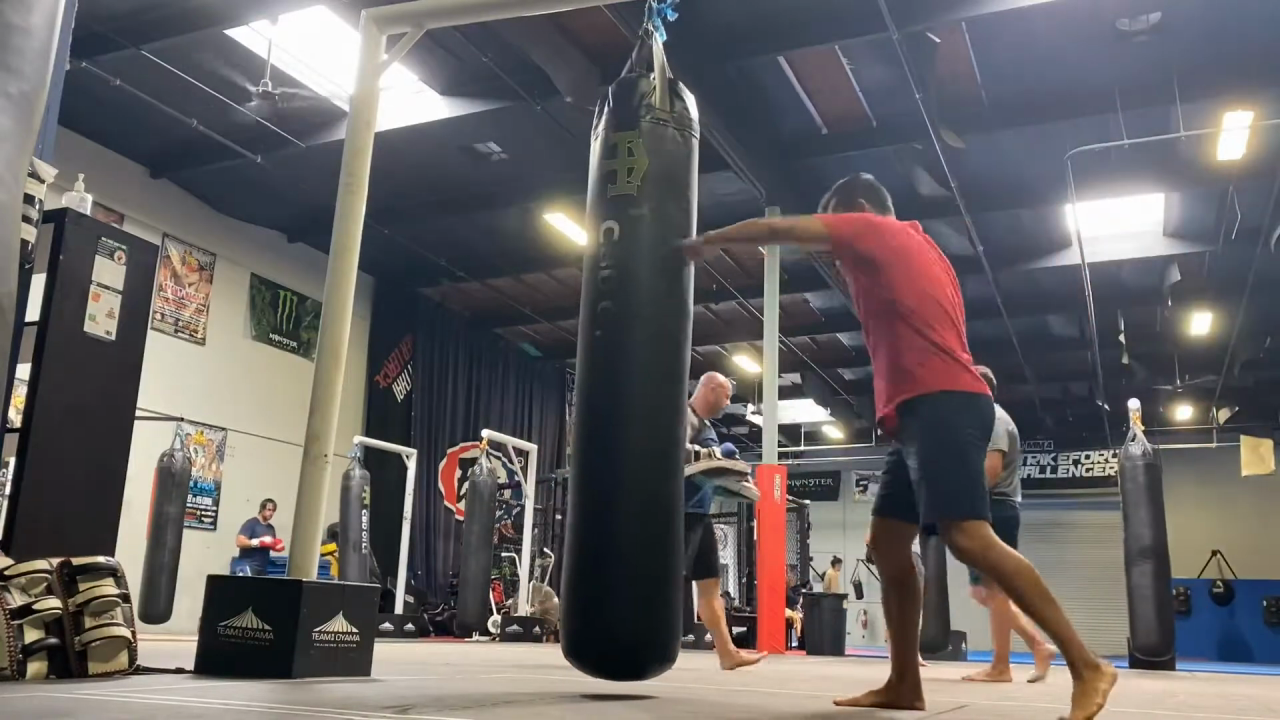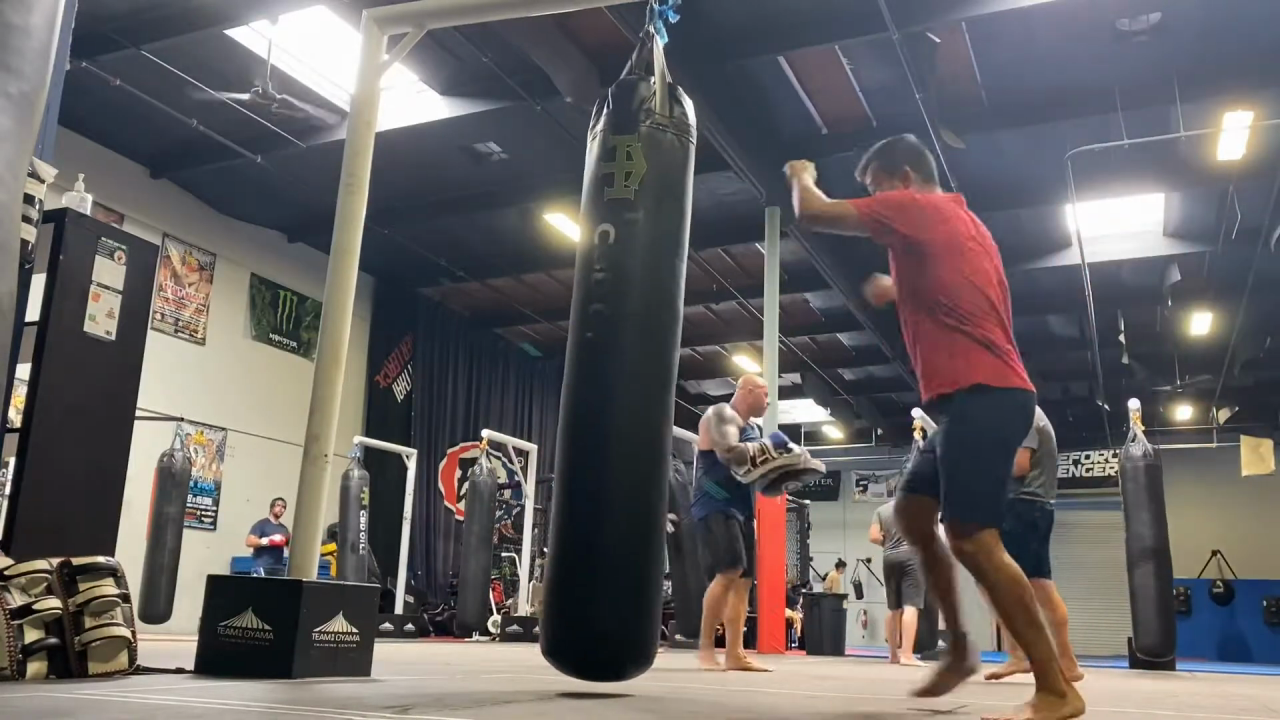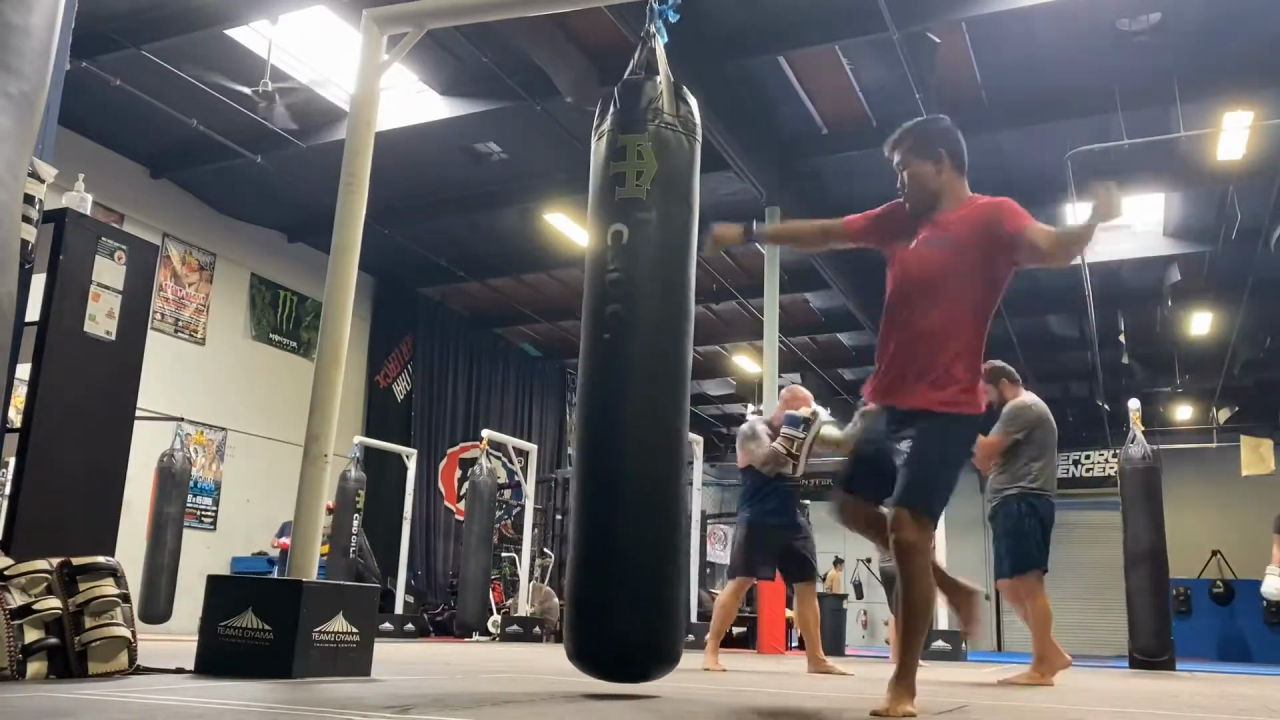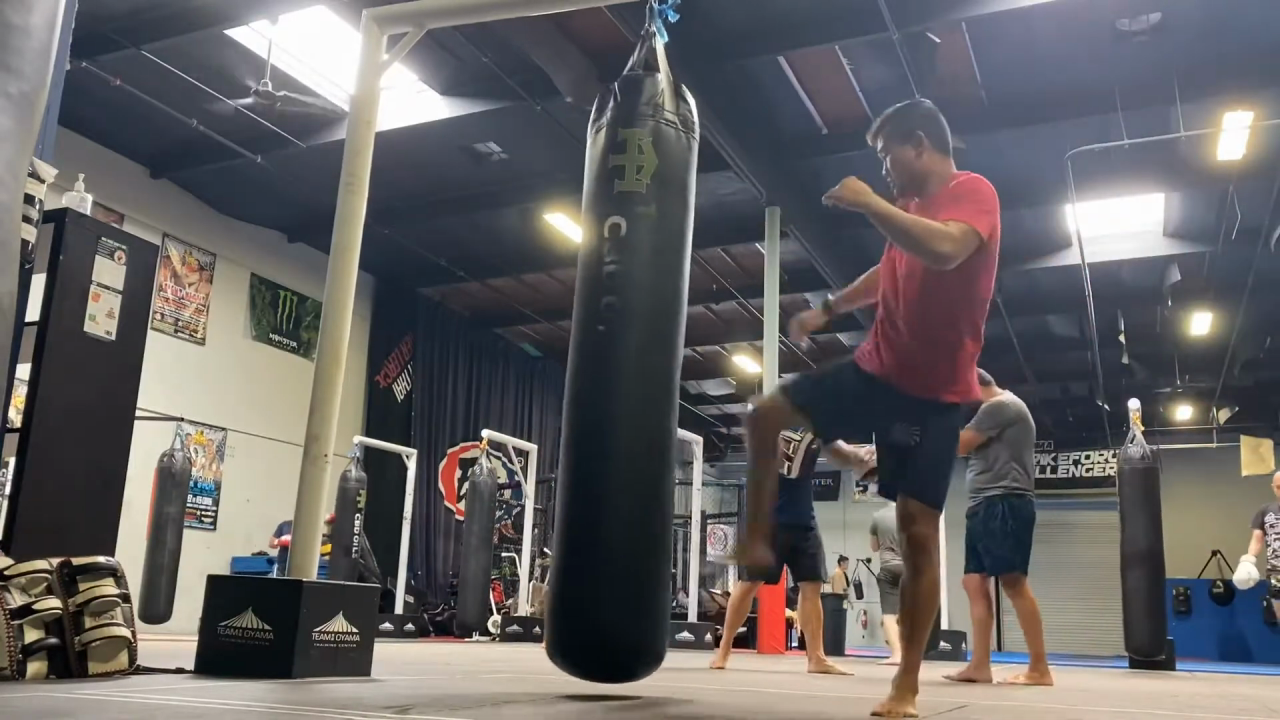
dt=0.5s
person 1, frame 1
left shoulder: (873, 230)
right shoulder: (909, 253)
left elbow: (777, 229)
left wrist: (706, 240)
right wrist: (856, 284)
left hip: (942, 403)
right hip: (922, 413)
left knee: (971, 538)
right knee: (888, 543)
left ankle: (1086, 667)
person 1, frame 2
left shoulder: (916, 209)
right shoulder: (959, 221)
left elbow: (814, 213)
left wrist: (802, 176)
right wrist: (899, 291)
left hip: (981, 397)
right hip: (975, 400)
left knee: (975, 540)
right knee: (912, 512)
right ankle: (958, 650)
person 1, frame 3
left shoulder: (992, 218)
right shoulder: (898, 218)
left elbow: (1055, 252)
right elbow: (825, 234)
left wrist: (1090, 223)
right wrist: (748, 234)
left hip: (945, 411)
right hip: (892, 399)
left knee: (907, 537)
right knee: (857, 509)
right ankle: (954, 588)
person 1, frame 4
left shoulder: (975, 193)
right shoulder: (907, 206)
left elbow: (945, 250)
left wrist: (869, 203)
right wrist: (827, 308)
left hip: (934, 393)
right hip: (874, 371)
left knee: (918, 531)
right knee: (765, 417)
right ankle: (759, 536)
person 2, frame 1
left shoulder: (991, 418)
left elbow: (992, 467)
left hip: (993, 509)
right hip: (990, 511)
left knee: (991, 588)
right knee: (983, 590)
left ankle: (1001, 667)
right ankle: (1038, 644)
person 2, frame 2
right shoulder: (1031, 416)
left elbow: (1019, 465)
left hip: (1021, 506)
right hip: (1034, 508)
right knee: (1041, 586)
left ankle: (1017, 655)
right ankle: (1067, 662)
person 2, frame 3
left shoulder: (1021, 408)
right shoulder: (1023, 411)
left elbow: (988, 453)
right elbow: (989, 463)
left hip: (1022, 504)
right hip: (1012, 507)
left knee: (1027, 584)
right knee: (1010, 585)
left ankle: (1041, 667)
right ankle: (1053, 653)
person 2, frame 4
left shoulder: (1000, 406)
right shoulder: (999, 412)
left elbow: (960, 445)
right elbow: (967, 447)
left hip: (1003, 505)
right hip: (986, 507)
left knee: (1014, 584)
right knee: (974, 584)
left ankle: (1039, 669)
right ankle: (980, 664)
person 3, frame 1
left shoulder: (702, 422)
right shoulder: (683, 414)
right wrist: (713, 454)
left hip: (697, 512)
left knee: (710, 582)
left ankle: (728, 653)
person 3, frame 2
left shoulder: (751, 428)
right shoulder: (721, 415)
right elbow: (728, 453)
left hip: (740, 511)
right hip: (716, 509)
left knee: (742, 580)
right knee: (729, 572)
left ankle: (735, 654)
right ankle: (706, 646)
person 3, frame 3
right shoulder: (753, 430)
right elbow: (769, 464)
left hip: (791, 523)
right hip: (757, 520)
left knee: (807, 586)
right knee: (741, 581)
left ankle: (816, 659)
right ankle: (711, 652)
person 3, frame 4
left shoulder: (817, 434)
left elbow: (848, 455)
right wrist: (799, 435)
left hip: (803, 524)
left knee: (811, 586)
right knee: (749, 583)
left ankle: (817, 657)
right ankle: (723, 651)
